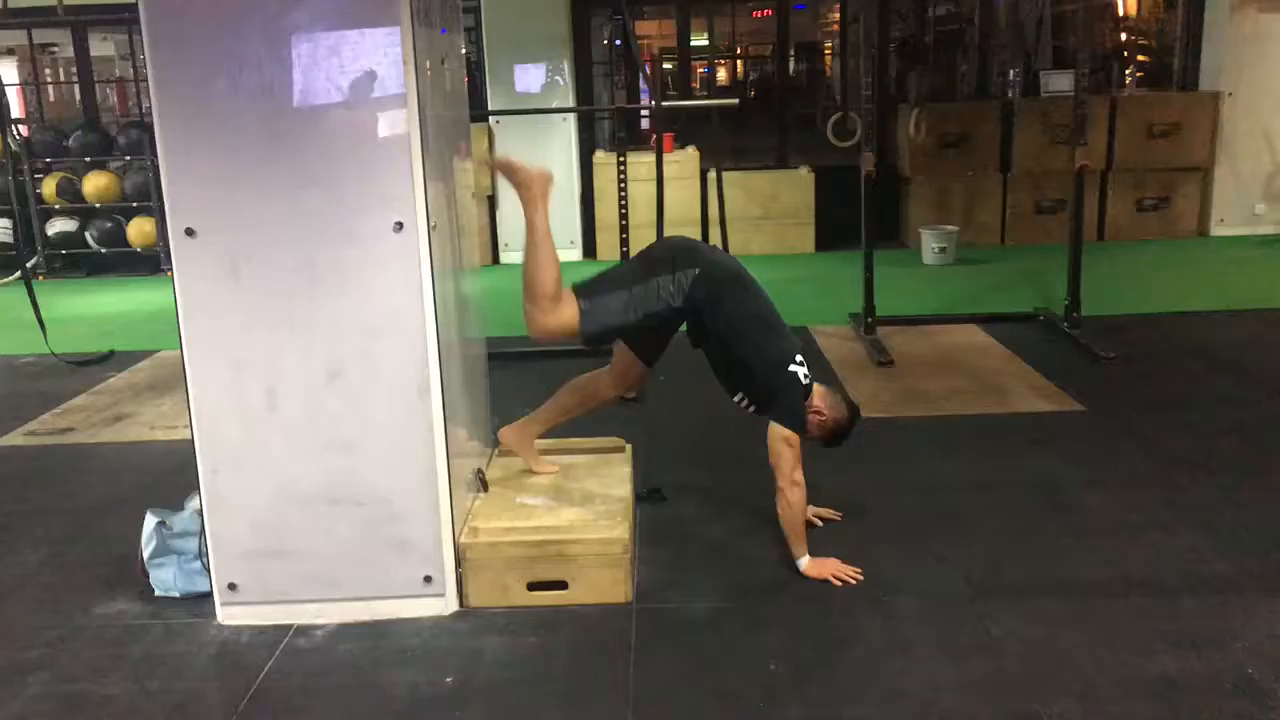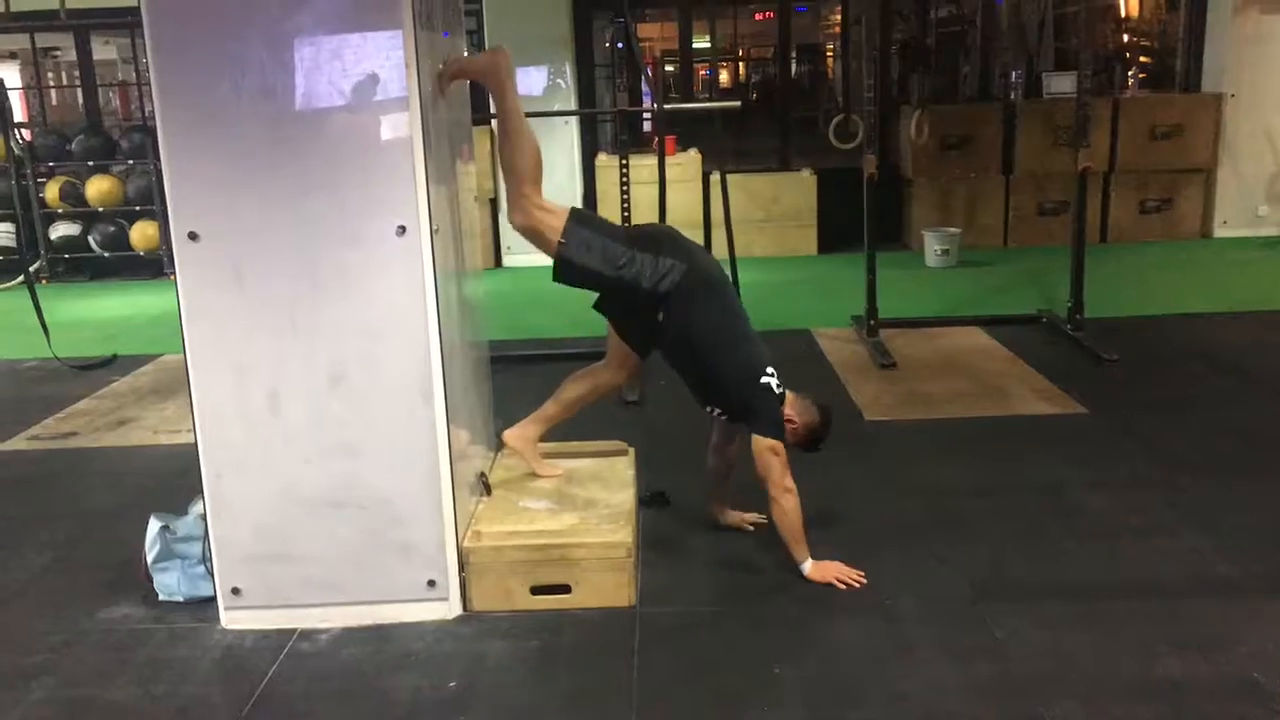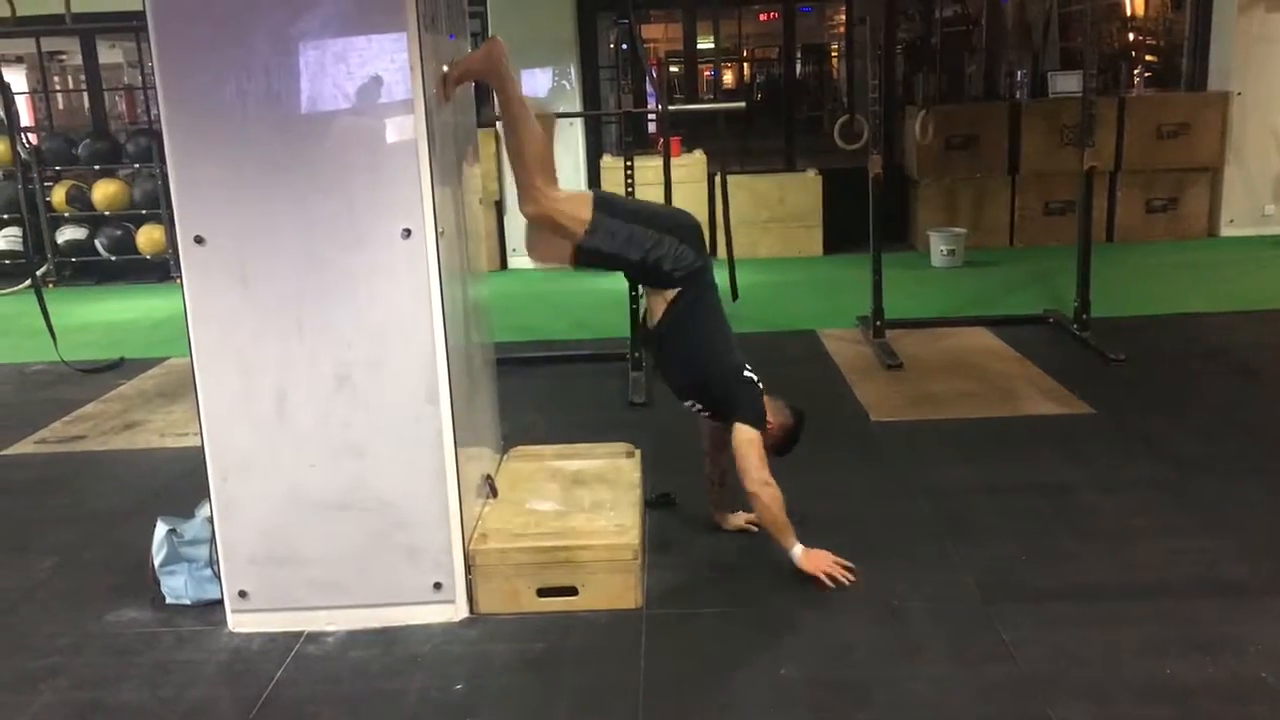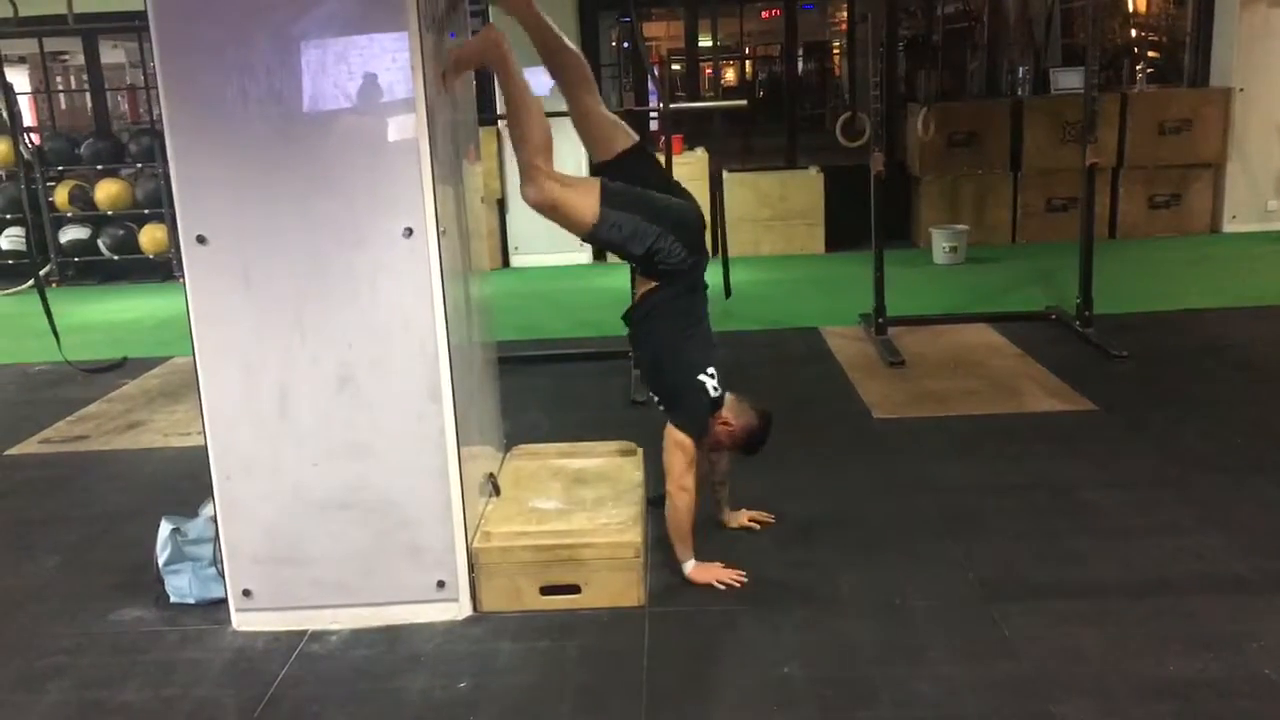
dt=0.4s
person 1, frame 1
left shoulder: (792, 381)
right shoulder: (789, 394)
right elbow: (790, 483)
left wrist: (797, 506)
right wrist: (805, 559)
left hip: (689, 268)
right hip: (686, 278)
left knee: (622, 376)
right knee: (546, 320)
left ankle: (523, 433)
right ankle: (535, 194)
person 1, frame 2
left shoulder: (748, 396)
right shoulder: (763, 404)
left elbow: (723, 441)
right elbow: (781, 490)
left wrist: (721, 508)
right wrist: (808, 565)
left hip: (671, 274)
right hip: (665, 275)
left knee: (617, 369)
right knee: (528, 210)
left ankle: (529, 431)
right ankle: (498, 76)
person 1, frame 3
left shoulder: (729, 396)
right shoulder: (744, 403)
left elbow: (713, 448)
right elbow: (759, 484)
left wrist: (725, 511)
right wrist: (796, 549)
left hip: (670, 252)
right hip: (669, 252)
left knee: (550, 246)
right knee: (539, 206)
right ankle: (498, 70)
person 1, frame 4
left shoulder: (709, 396)
right shoulder: (698, 401)
left elbow: (711, 454)
right elbow: (681, 487)
left wrist: (728, 511)
right wrist: (691, 565)
left hip: (672, 226)
right hip: (672, 237)
left knee: (589, 101)
right knee: (542, 189)
right ankle: (498, 53)
